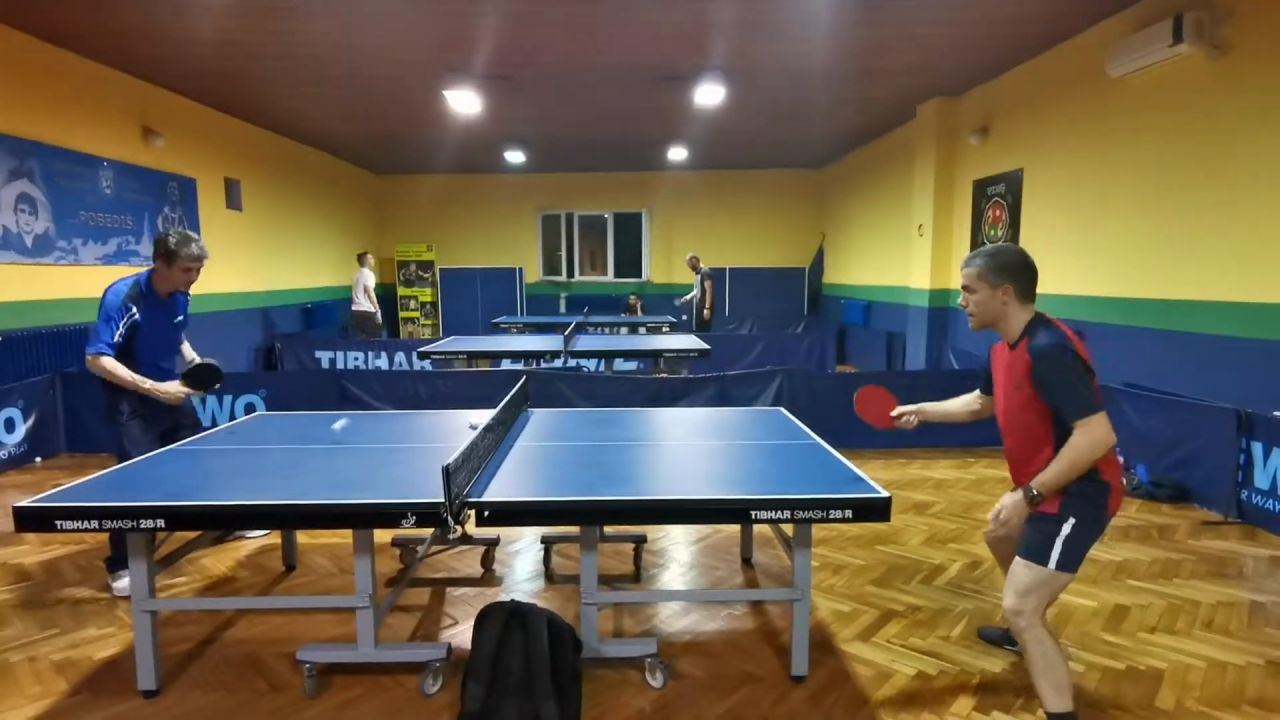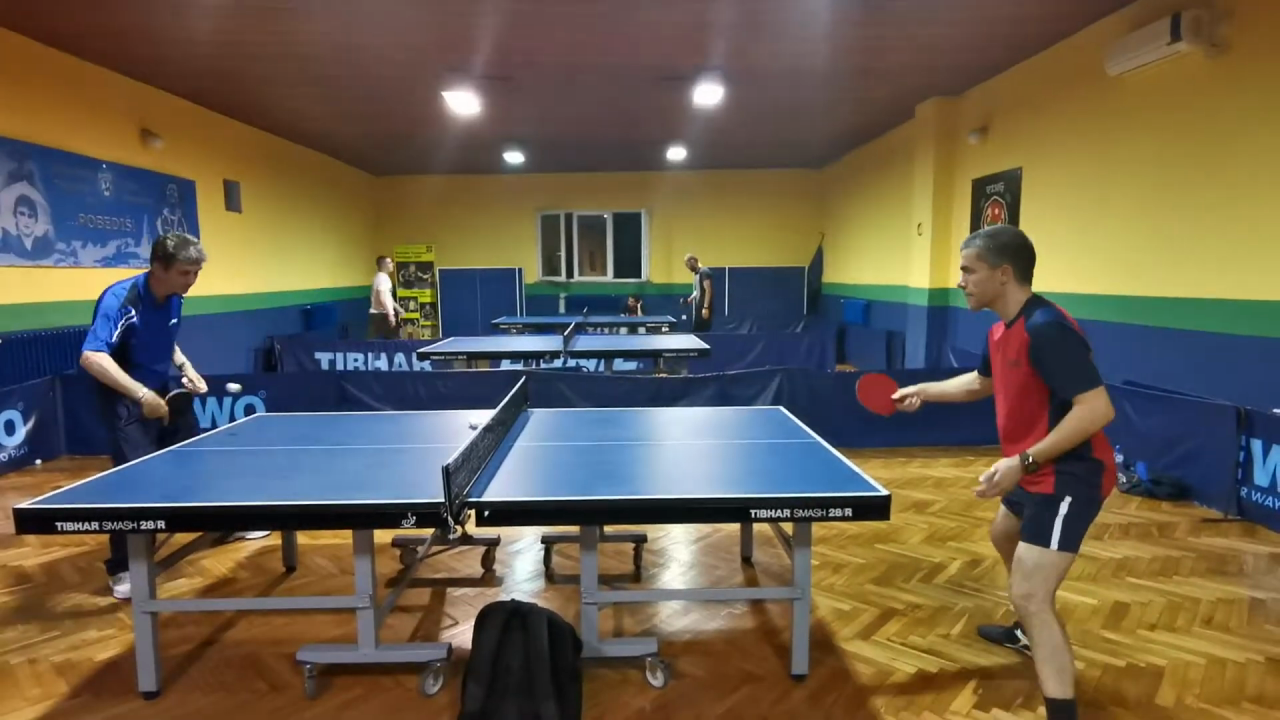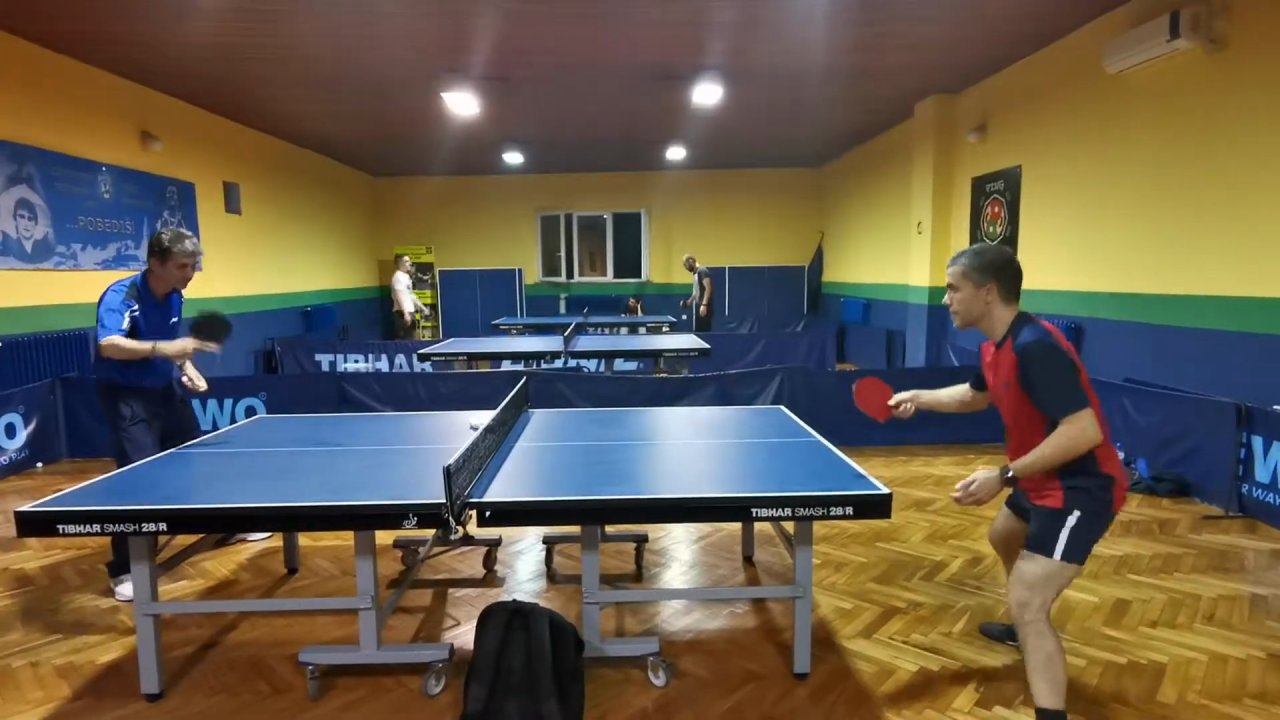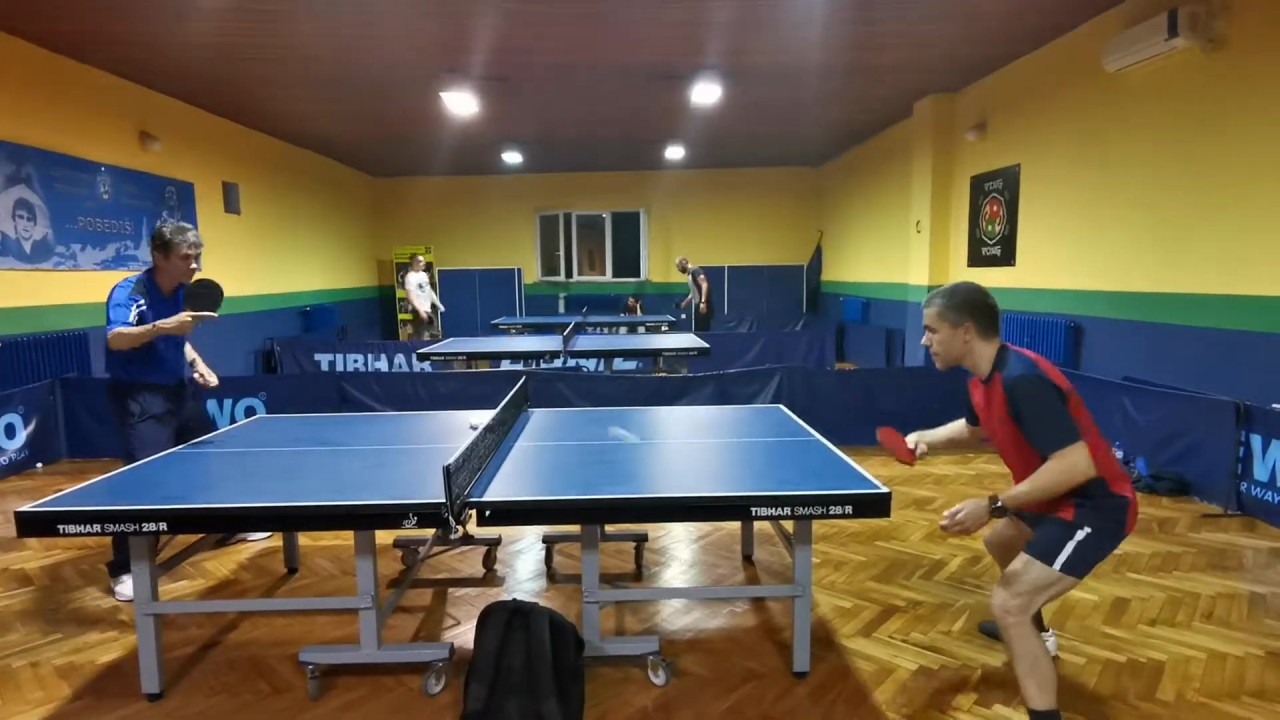
dt=0.2s
person 1, frame 1
left shoulder: (1050, 350)
right shoulder: (1005, 347)
left elbow: (1098, 436)
right elbow: (982, 401)
left wrist: (1027, 495)
right wrist: (923, 411)
left hip: (1076, 495)
right hip: (1042, 489)
left knee: (1020, 607)
right knee: (1000, 540)
right ankle: (1025, 636)
person 1, frame 2
left shoulder: (1047, 328)
right shoulder: (1002, 329)
left elbow: (1097, 408)
right elbow: (981, 383)
left wrist: (1023, 462)
right wrist: (923, 391)
left hip: (1068, 477)
right hip: (1037, 471)
left knee: (1032, 596)
right knee: (1005, 537)
right ankle: (1027, 633)
person 1, frame 3
left shoulder: (1033, 347)
right shoulder: (995, 344)
left elbow: (1084, 432)
right elbow: (974, 393)
left wrist: (1005, 476)
right wrist: (918, 398)
left hip: (1082, 489)
right hip: (1045, 480)
left knee: (1024, 601)
right knee: (1003, 538)
right ankle: (1026, 630)
person 1, frame 4
left shoulder: (1022, 380)
right shoulder: (982, 378)
left elbow: (1077, 464)
right elbow: (973, 429)
left wrist: (992, 506)
right wrist: (926, 438)
left hip: (1095, 508)
right hip: (1055, 498)
left knee: (1007, 604)
right knee: (999, 543)
right ankle: (1033, 634)
person 2, frame 1
left shoulder: (180, 295)
right shoulder: (122, 297)
right elbow: (96, 359)
left wrist: (195, 363)
right wrist: (152, 388)
left hip: (171, 391)
right hip: (132, 396)
right ankle: (121, 566)
person 2, frame 2
left shoulder: (174, 298)
right shoulder: (119, 300)
right elbow: (91, 357)
left wrist: (186, 369)
right wrist: (141, 394)
left hip: (164, 393)
right hip: (125, 399)
right ankle: (122, 569)
person 2, frame 3
left shoulder: (174, 296)
right shoulder: (120, 296)
right elbow: (109, 345)
left wrist: (186, 365)
right wrist: (163, 348)
left hip: (167, 392)
right hip: (127, 398)
right ankle: (124, 570)
person 2, frame 4
left shoulder: (183, 291)
right shoulder: (129, 292)
right elbow: (116, 339)
left wrist: (196, 363)
right wrist: (163, 326)
left hip: (178, 390)
right hip: (139, 397)
right ankle: (124, 570)
